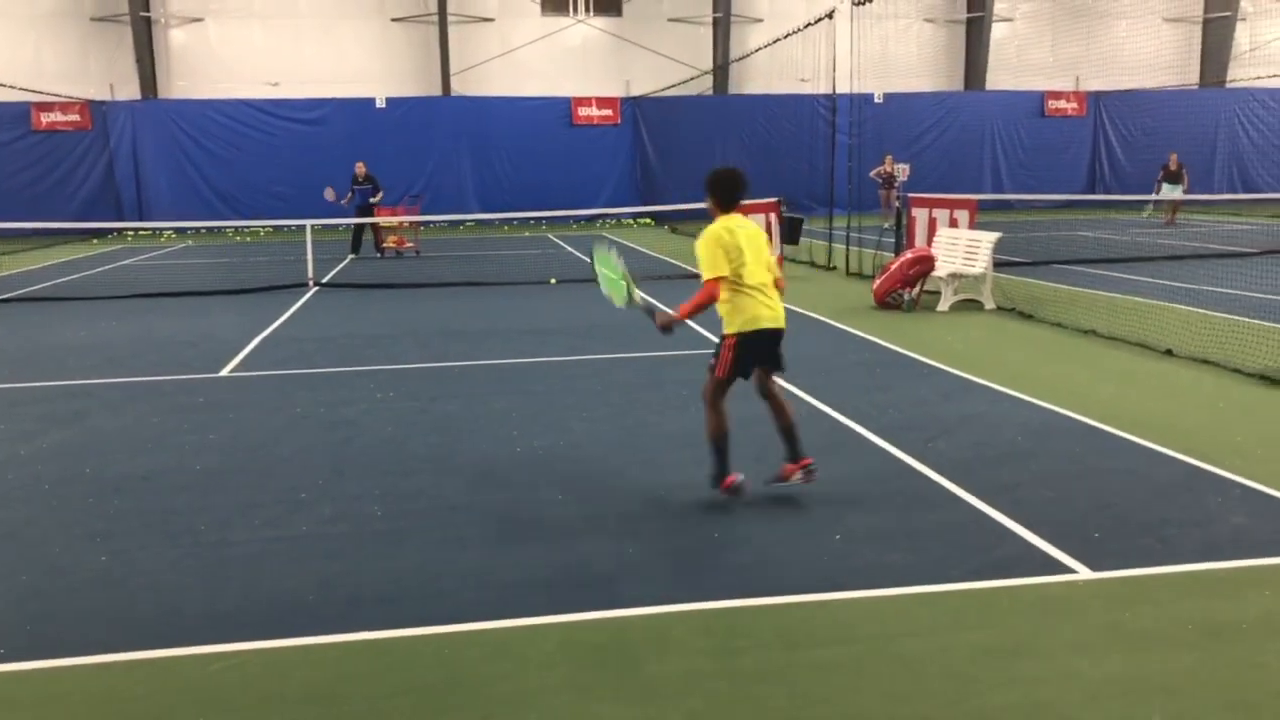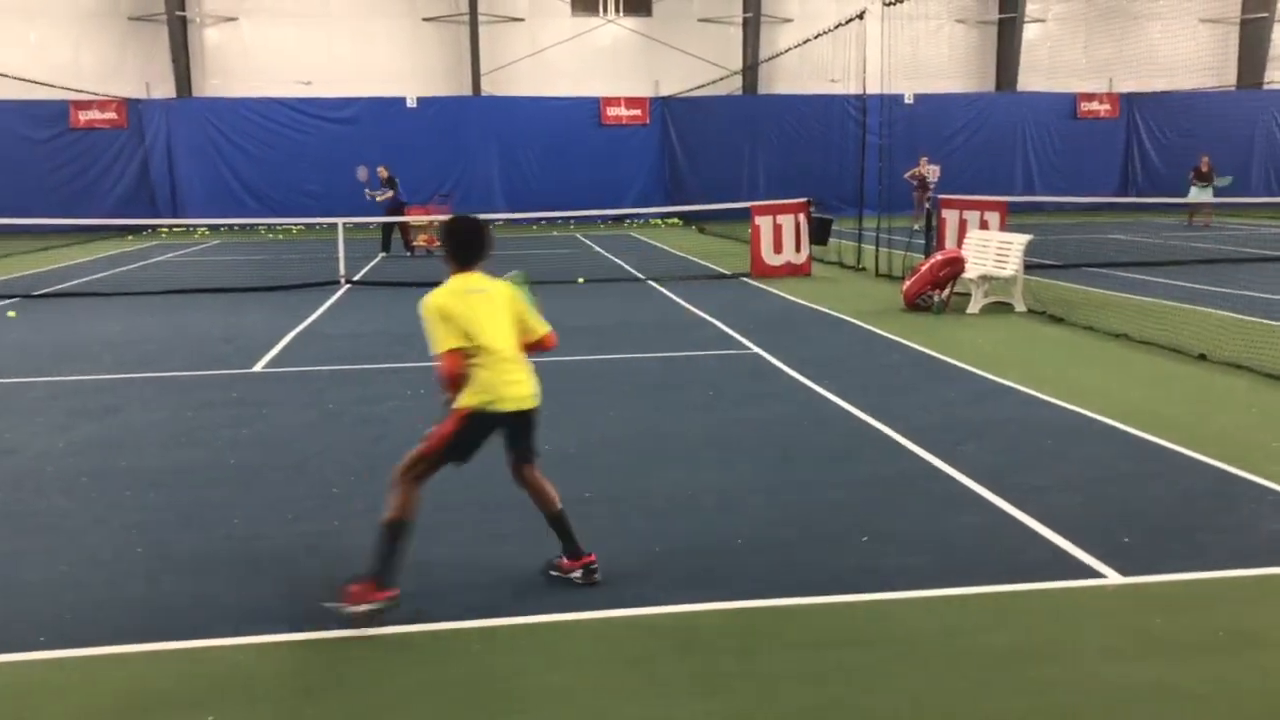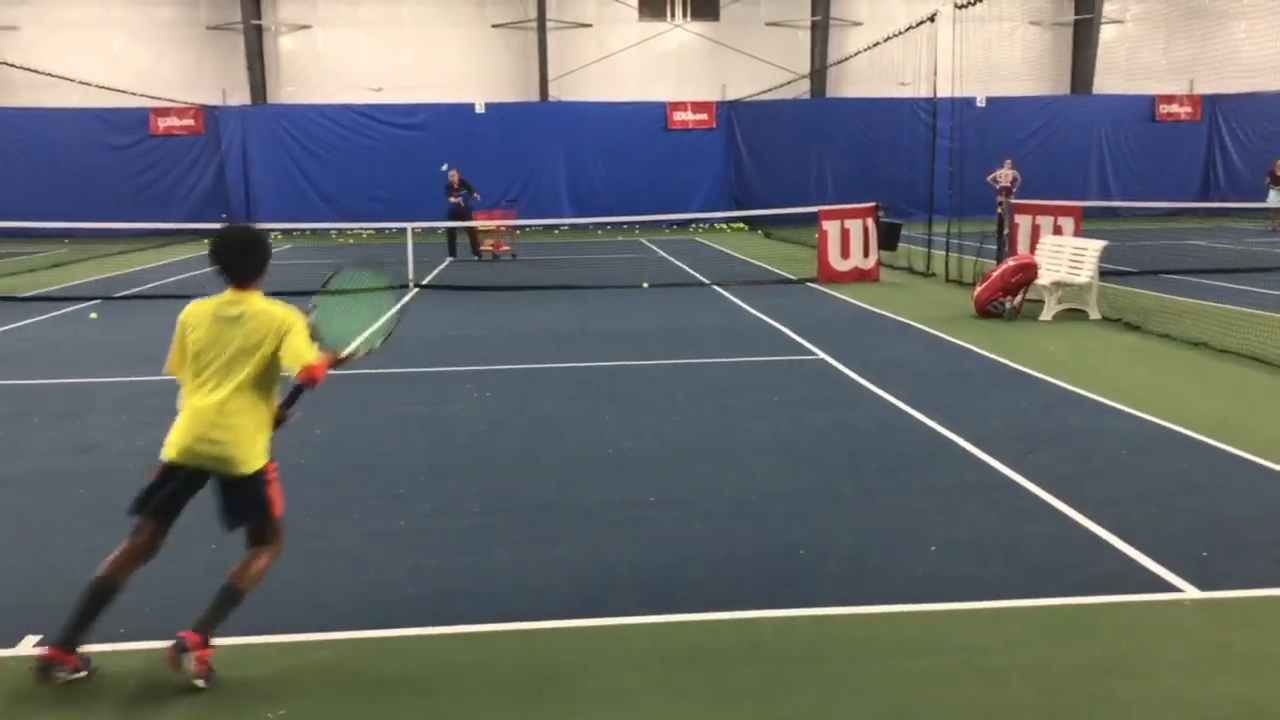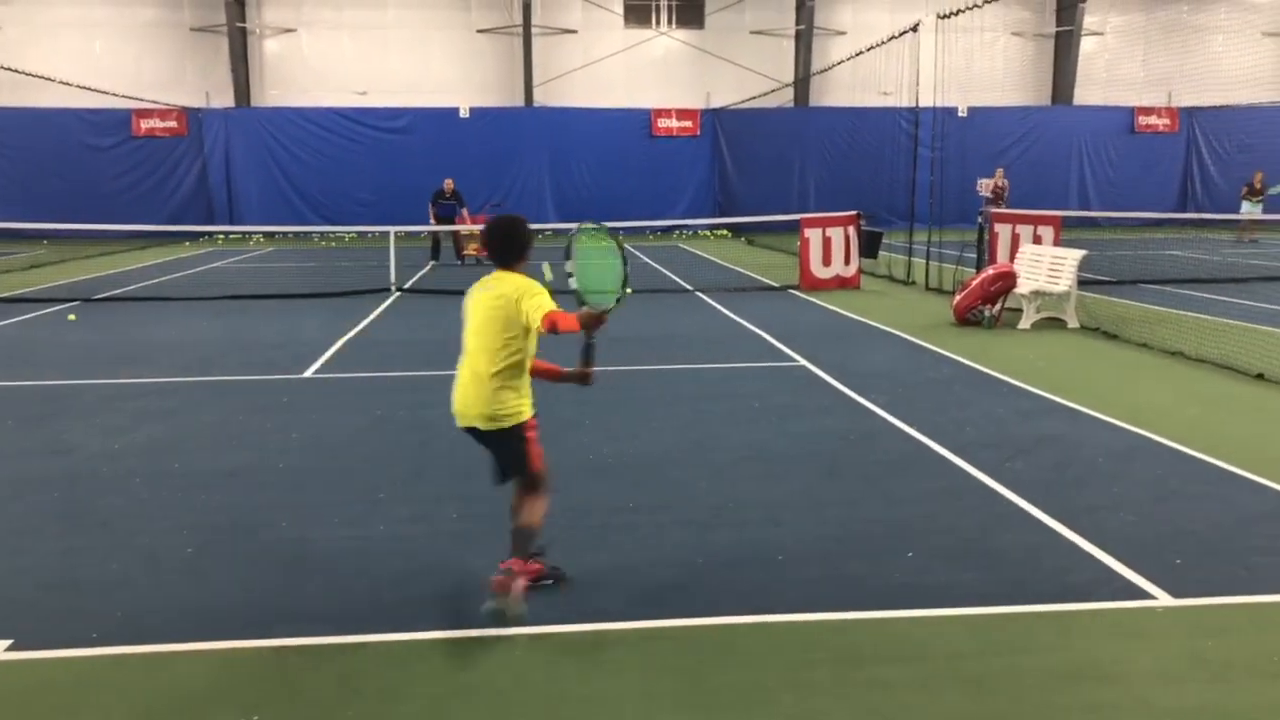
dt=0.7s
person 1, frame 1
left shoulder: (711, 236)
right shoulder: (755, 230)
left elbow: (713, 290)
left wrist: (675, 317)
left hip: (744, 325)
right hip: (774, 319)
left knee: (712, 396)
right knee: (767, 388)
left ankle: (724, 477)
right ankle: (798, 462)
person 1, frame 2
left shoulder: (437, 301)
right shoulder: (506, 291)
left elbow: (453, 370)
right elbow: (546, 341)
left wrist: (452, 397)
left hip: (483, 399)
right hip: (523, 392)
left knee: (407, 478)
right knee: (525, 471)
left ankle: (378, 585)
right ankle: (577, 558)
person 1, frame 3
left shoulder: (190, 316)
right shoulder: (283, 320)
left elbow: (192, 388)
right elbow: (309, 375)
right wrist: (325, 360)
left hip: (185, 443)
right hip: (241, 452)
left knee: (141, 544)
right knee: (268, 544)
left ankle: (62, 649)
right ankle: (195, 642)
person 1, frame 4
left shoulder: (477, 292)
right shoulder: (526, 289)
right elbow: (554, 323)
left wrist: (565, 374)
right wrist: (585, 321)
left hip: (468, 406)
right hip: (504, 408)
left knee: (521, 473)
right knee: (535, 489)
left ankle: (525, 560)
right ankle: (513, 568)
